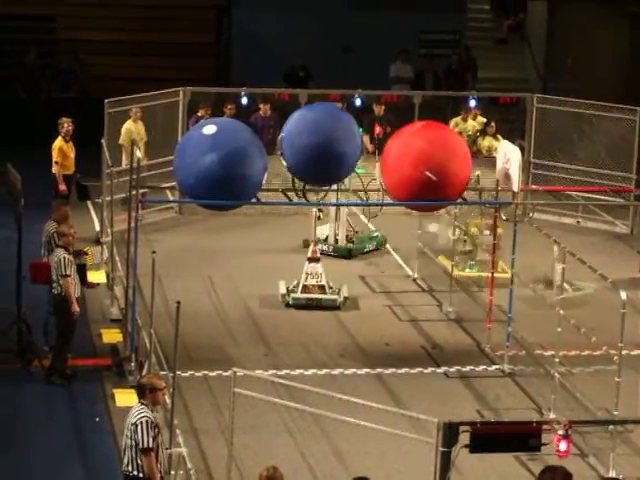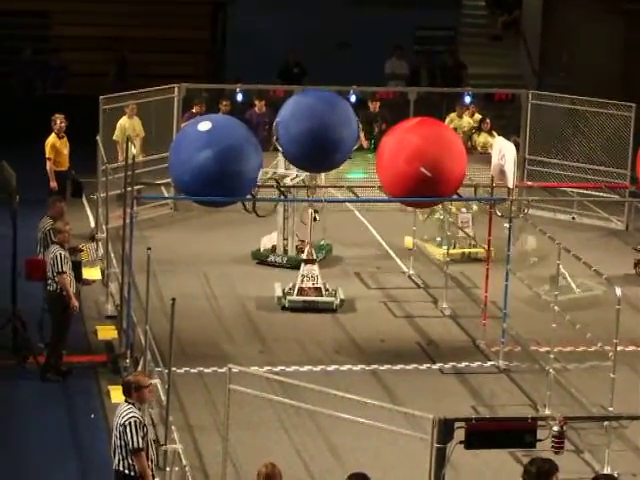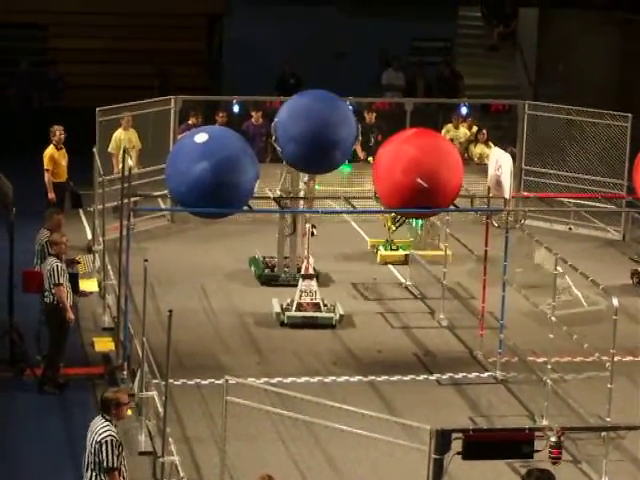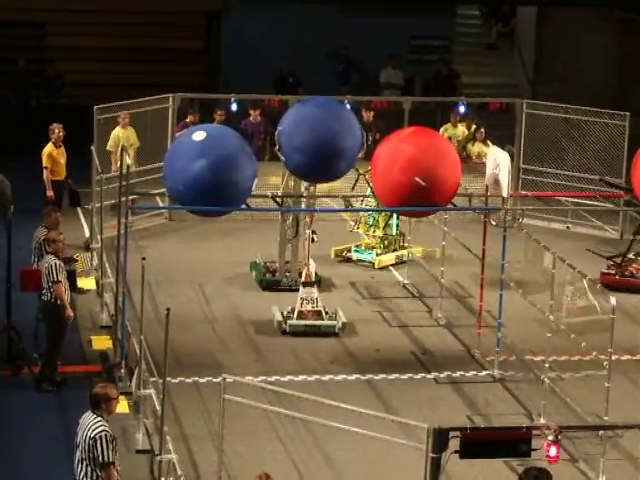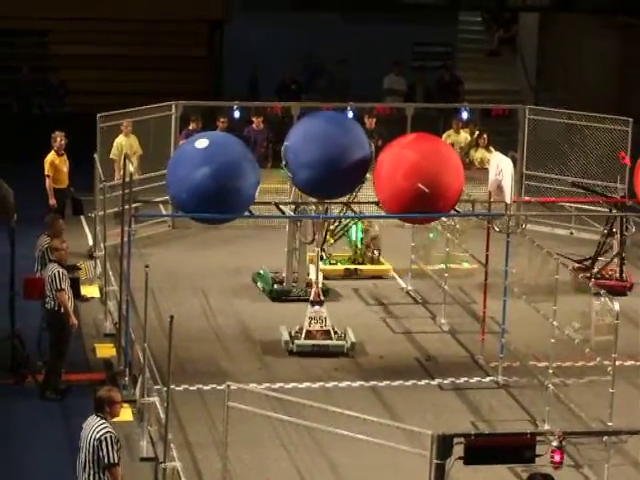
dt=0.7s
person 1, frame 1
left shoulder: (59, 253)
right shoulder: (64, 257)
right elbow: (66, 282)
right wrist: (73, 303)
left hip: (61, 298)
right hip: (65, 300)
left knee: (64, 336)
right knee: (64, 337)
left ankle: (60, 368)
right ankle: (53, 372)
person 1, frame 2
left shoulder: (54, 249)
right shoulder: (59, 253)
right elbow: (62, 278)
right wrist: (72, 298)
left hip: (55, 295)
right hip: (60, 297)
left knee: (59, 332)
right knee: (59, 334)
left ankle: (55, 366)
right ankle: (48, 369)
person 1, frame 3
left shoulder: (51, 262)
right shoulder: (57, 265)
right elbow: (59, 290)
right wrist: (68, 311)
left hip: (52, 306)
right hip: (57, 309)
left knee: (56, 344)
right knee: (57, 346)
left ankle: (53, 378)
right ankle: (45, 382)
person 1, frame 4
left shoulder: (47, 259)
right shoulder: (54, 263)
right elbow: (58, 288)
right wrist: (67, 308)
left hip: (49, 304)
right hip: (55, 306)
left knee: (54, 342)
right knee: (55, 344)
left ankle: (50, 376)
right ankle: (43, 379)
person 1, frame 5
left shoulder: (52, 268)
right shoulder: (58, 271)
right elbow: (61, 295)
right wrist: (71, 316)
left hip: (53, 312)
right hip: (59, 314)
left knee: (57, 350)
right knee: (58, 352)
left ankle: (54, 384)
right ankle: (47, 388)
